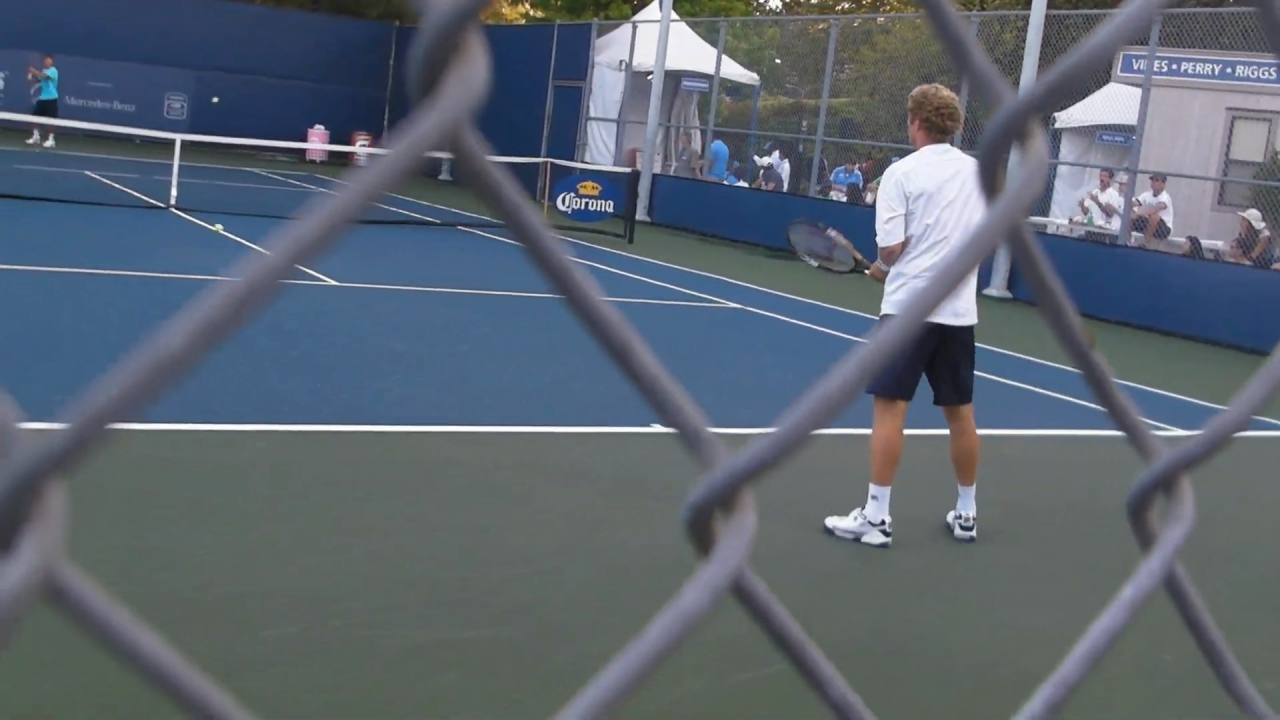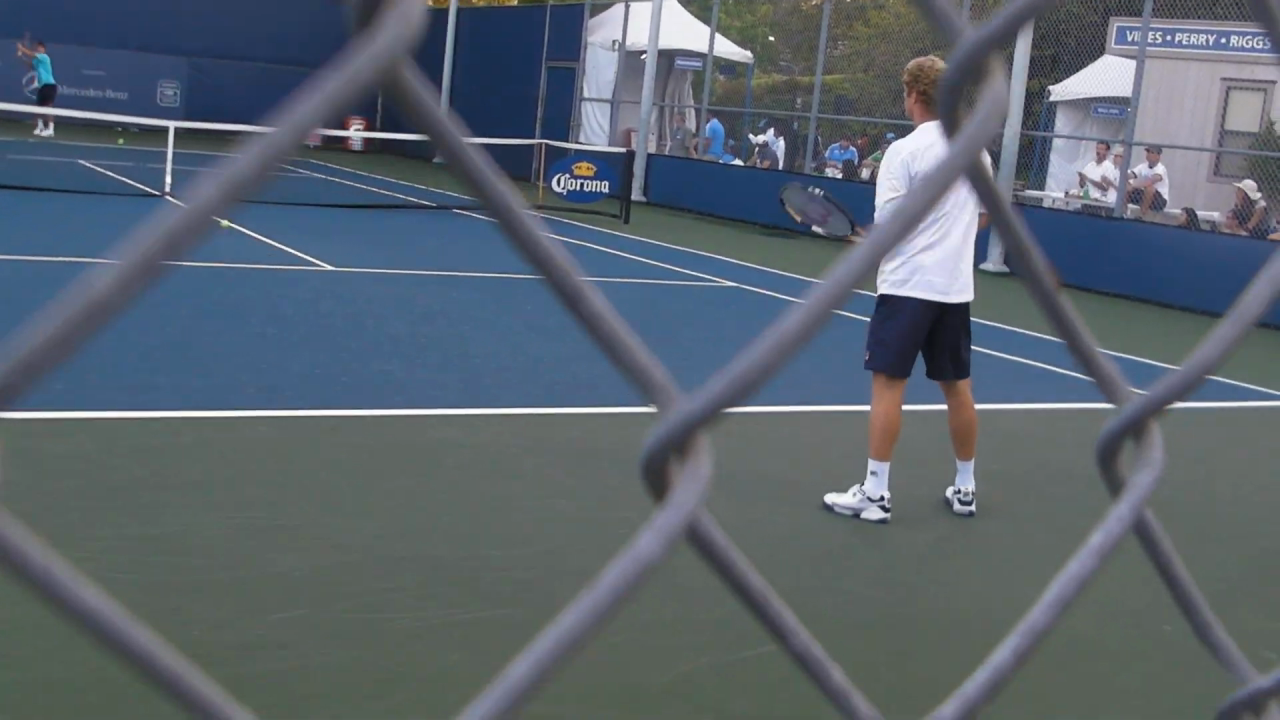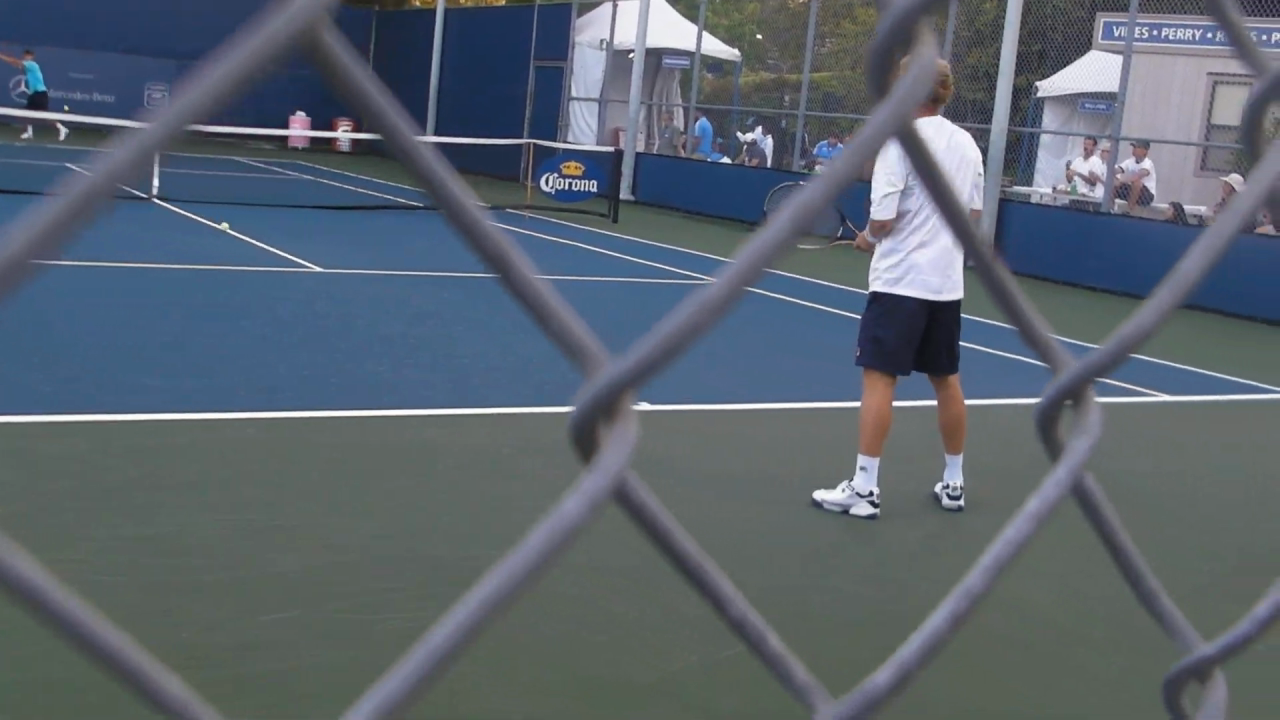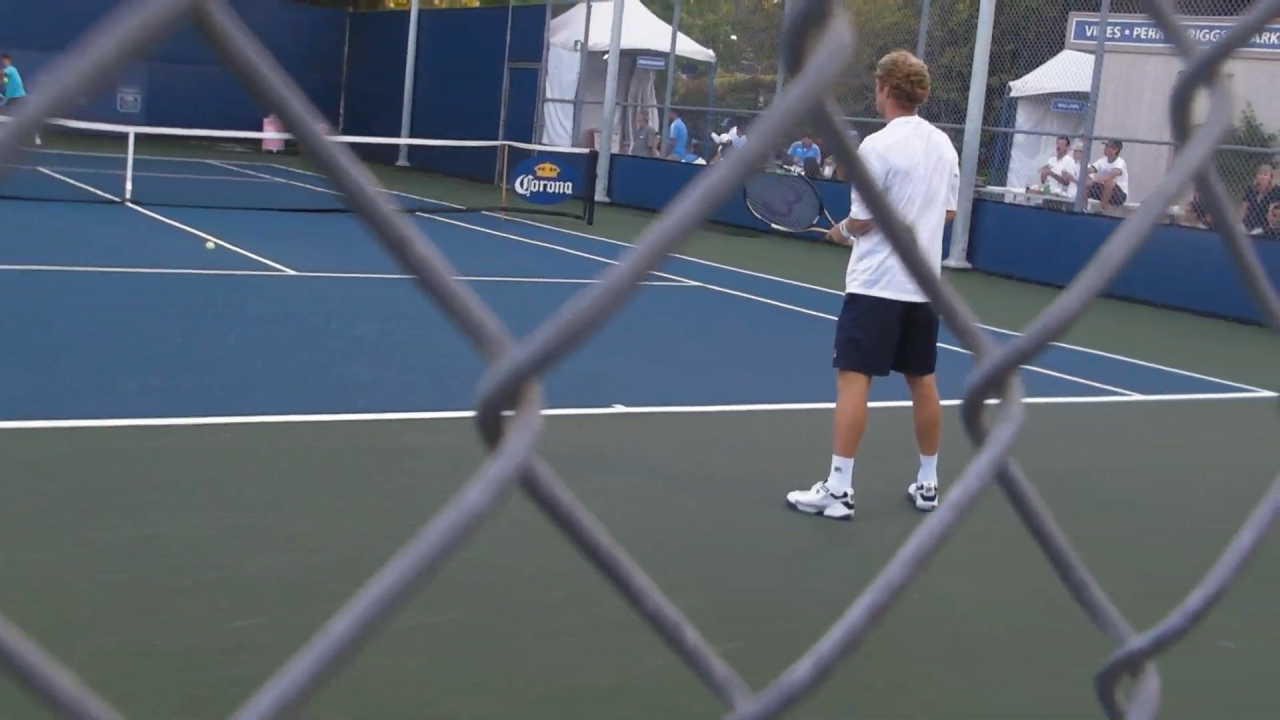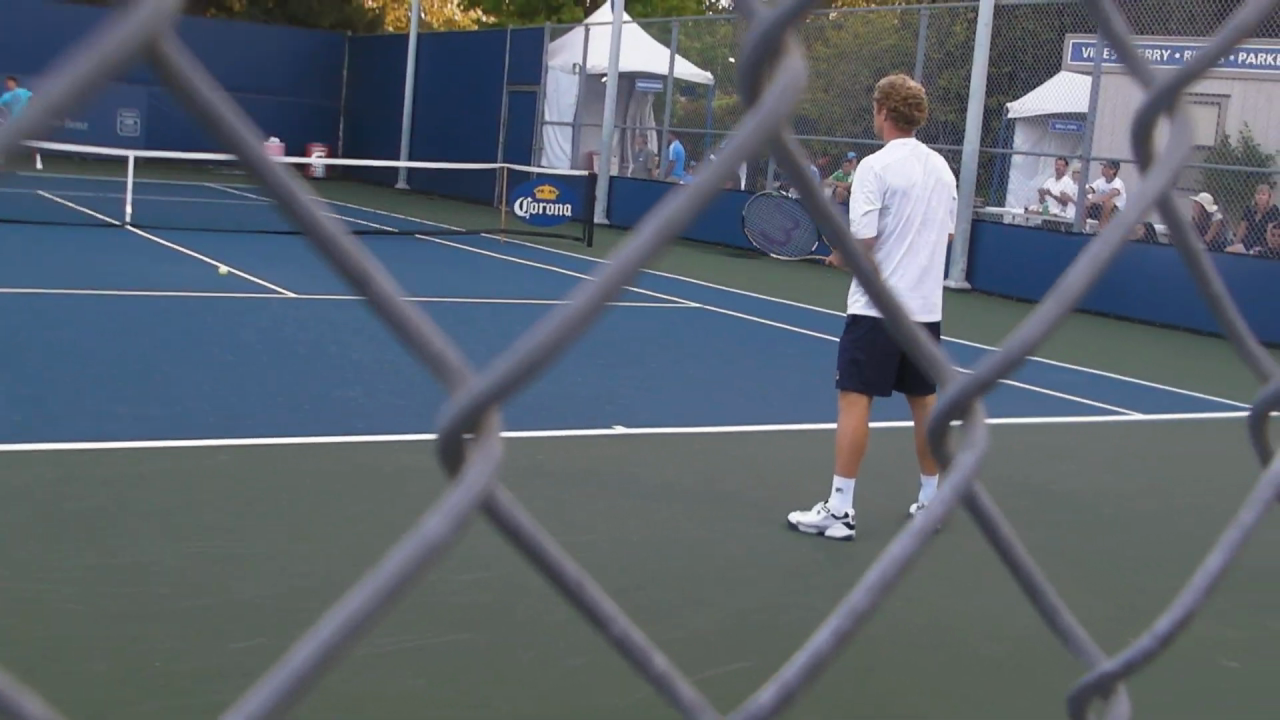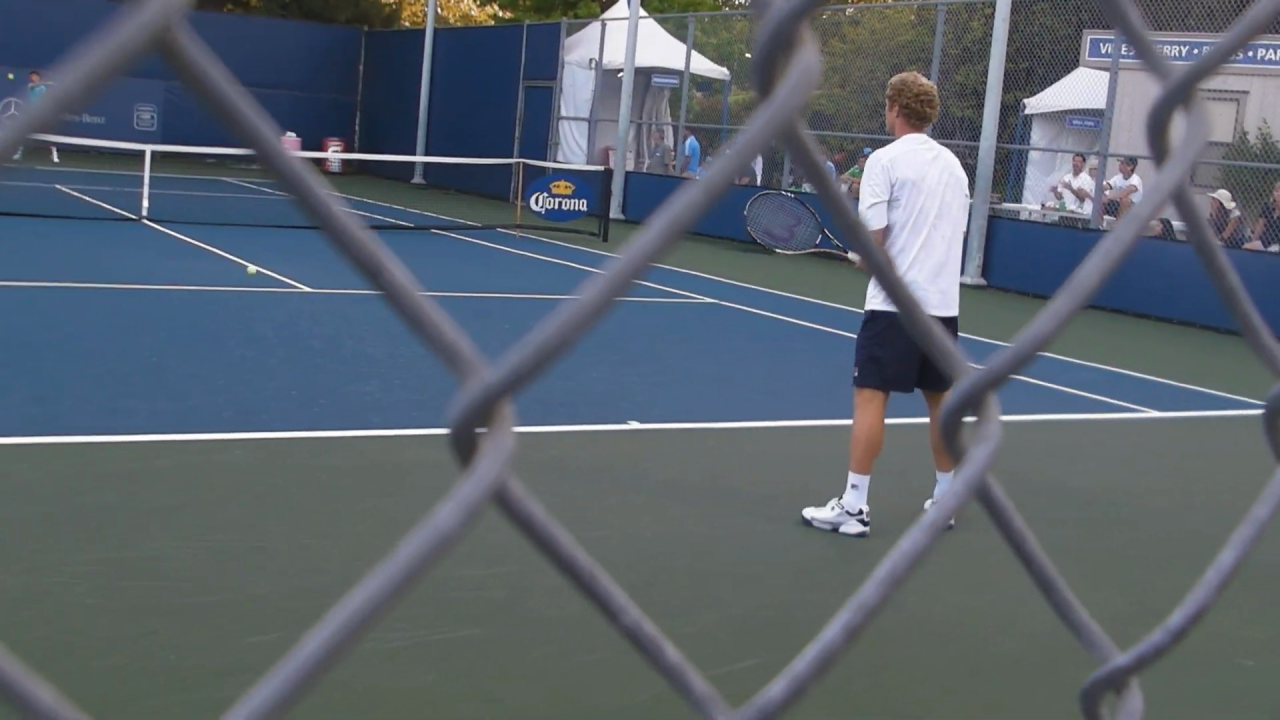
dt=0.2s
person 1, frame 1
left shoulder: (902, 172)
right shoulder: (979, 174)
left elbow: (890, 248)
left wrist: (882, 269)
left hip: (910, 307)
right hip: (959, 311)
left knee: (890, 407)
right knee: (960, 412)
left ankle: (876, 517)
right ankle: (965, 514)
person 1, frame 2
left shoulder: (904, 151)
right shoulder: (977, 149)
left elbow: (887, 226)
right elbow: (982, 216)
left hip: (908, 284)
right hip: (955, 286)
left knee: (887, 383)
right knee: (957, 387)
left ankle: (875, 493)
right ankle: (965, 489)
person 1, frame 3
left shoulder: (899, 146)
right shoulder: (968, 145)
left elbow: (883, 221)
right elbow: (973, 211)
left wrist: (868, 238)
left hip: (901, 282)
right hip: (947, 283)
left knee: (878, 378)
right knee: (947, 381)
left ankle: (864, 488)
right ankle: (953, 483)
person 1, frame 4
left shoulder: (878, 145)
right shoulder: (944, 145)
left elbow: (863, 220)
right elbow: (947, 211)
left wrist: (843, 230)
left hip: (877, 283)
right hip: (924, 285)
left knee: (853, 379)
right knee: (923, 381)
left ankle: (838, 489)
right ankle: (929, 484)
person 1, frame 5
left shoulder: (875, 166)
right shoulder: (941, 167)
left elbow: (863, 238)
right elbow: (946, 234)
left wrist: (843, 256)
left hip: (878, 305)
right hip: (926, 305)
left knee: (854, 400)
right knee: (924, 402)
left ankle: (839, 510)
right ankle: (929, 502)
person 1, frame 6
left shoulder: (885, 159)
right shoulder: (953, 164)
left elbow: (874, 233)
left wrist: (867, 260)
left hip: (896, 301)
right hip: (944, 300)
left knee: (870, 397)
right knee: (939, 398)
left ankle: (854, 506)
right ankle: (944, 499)
